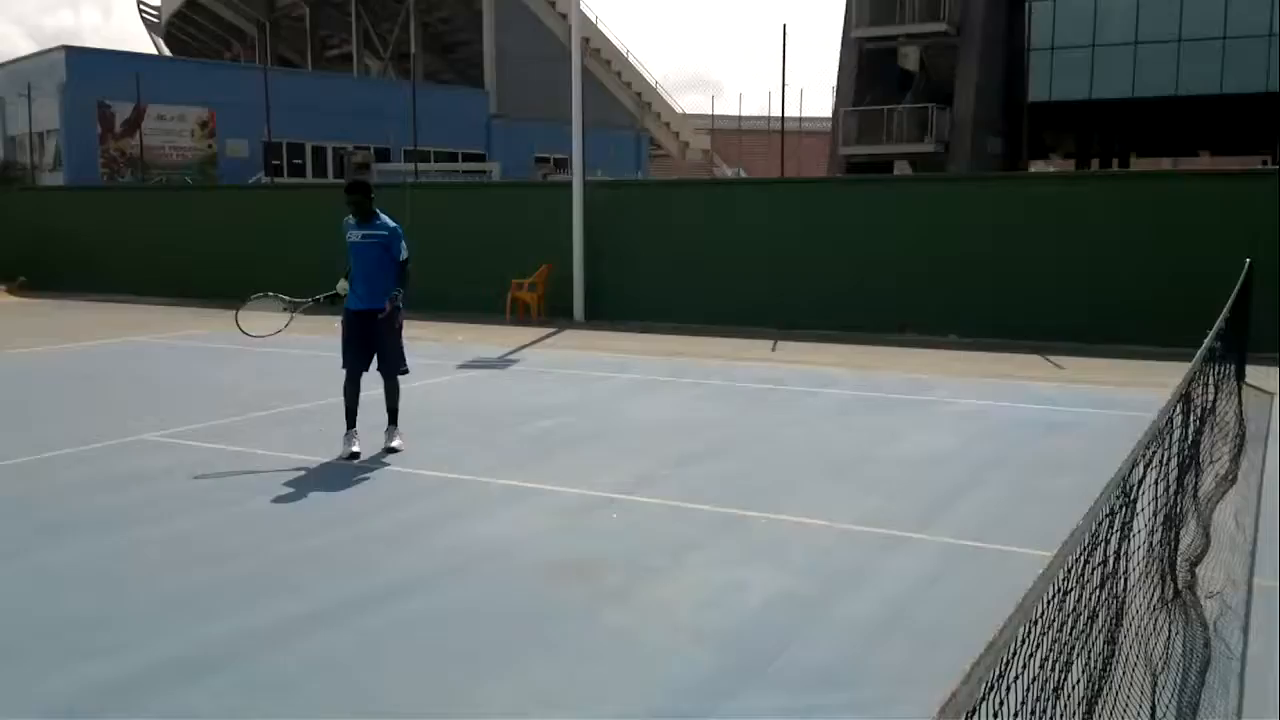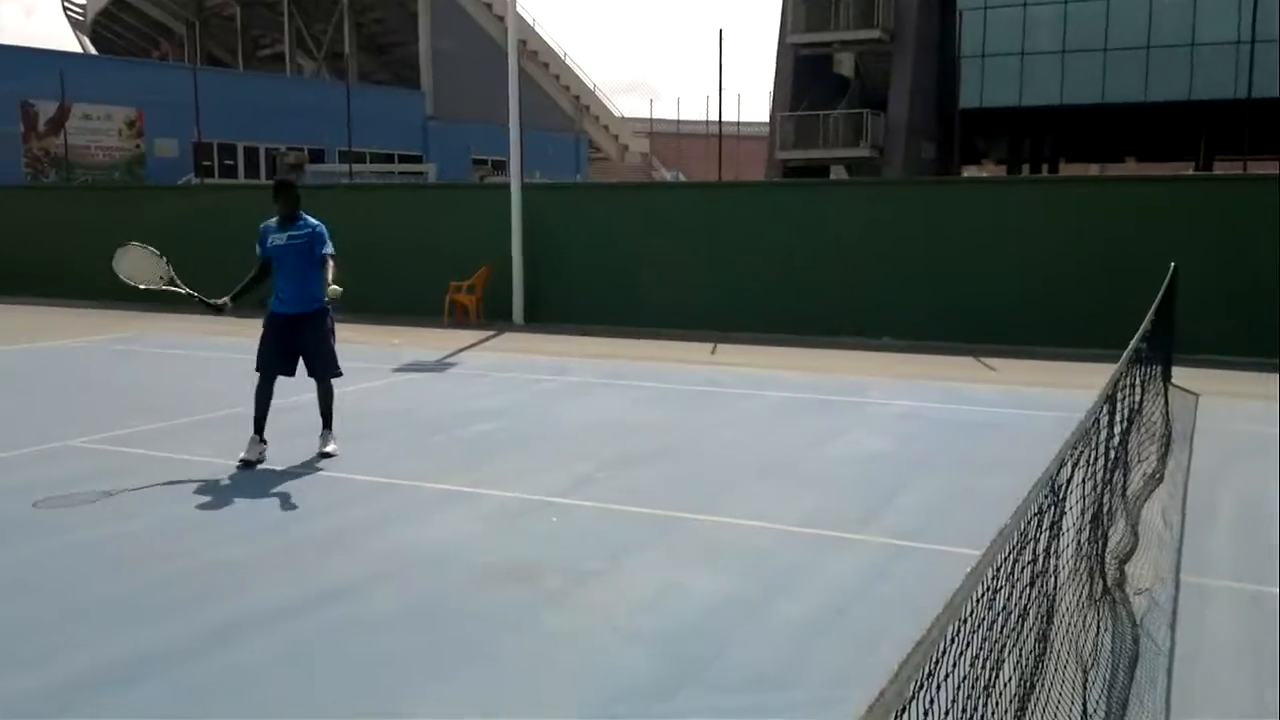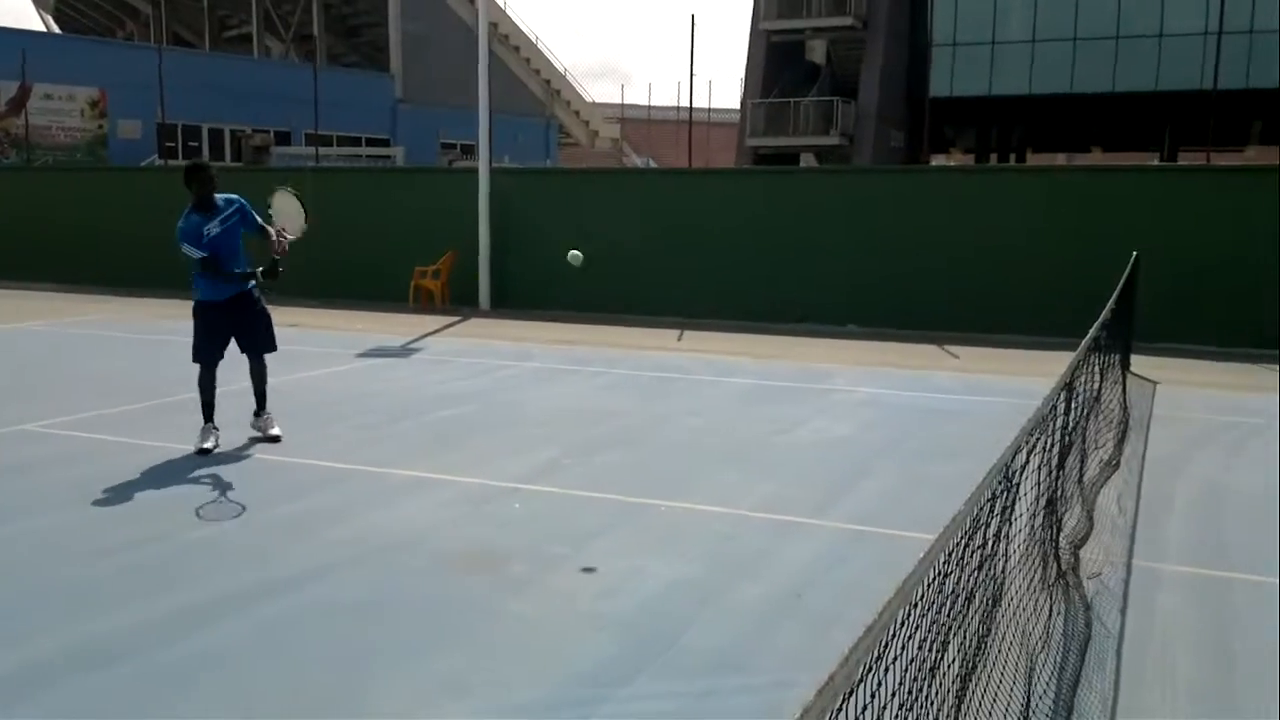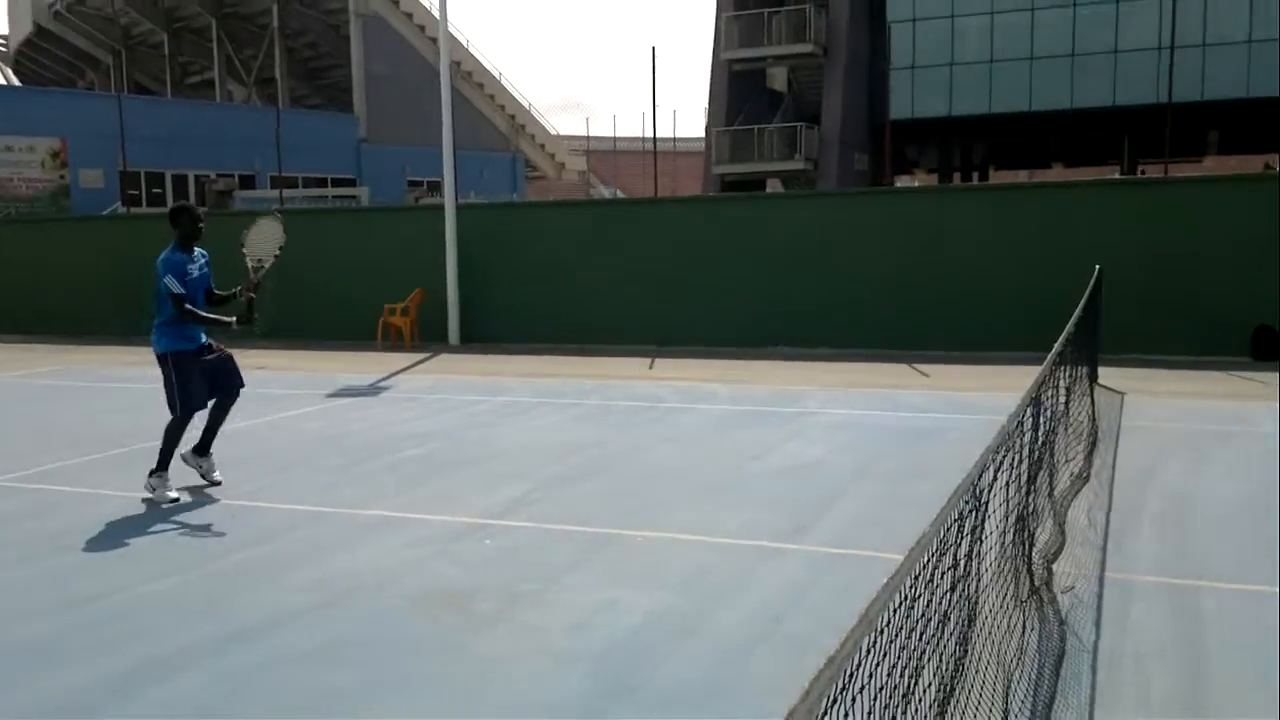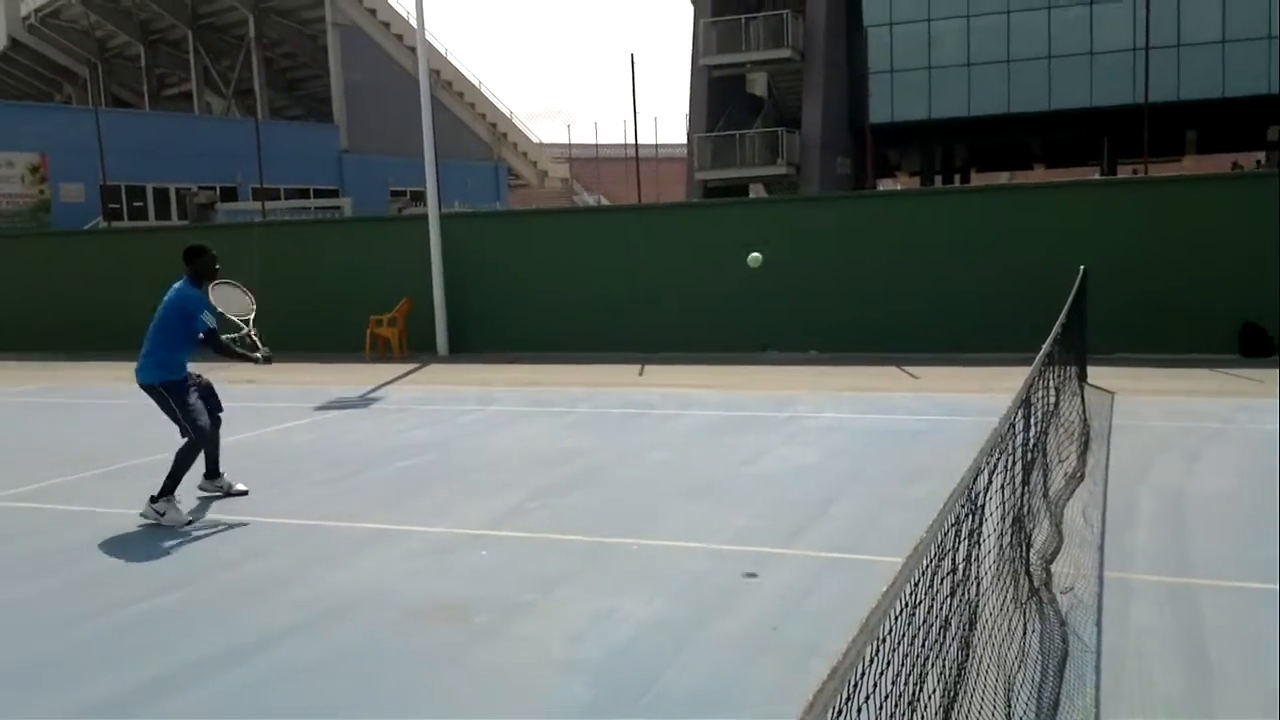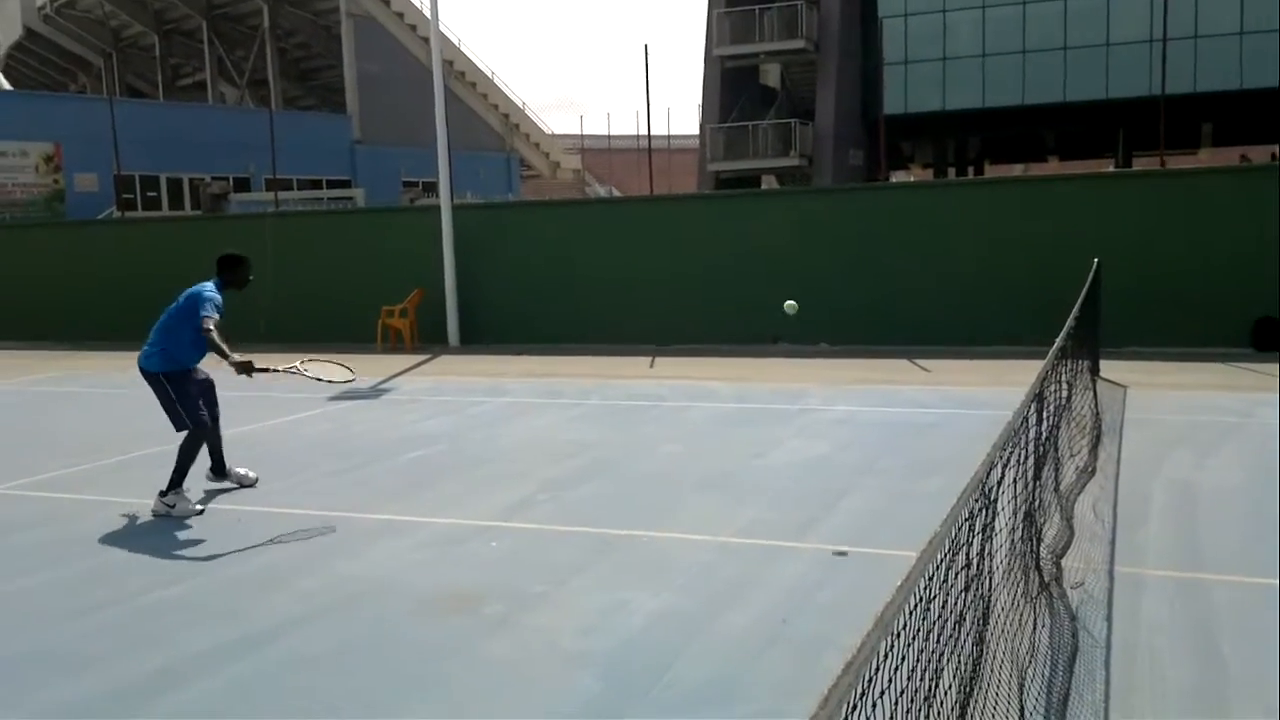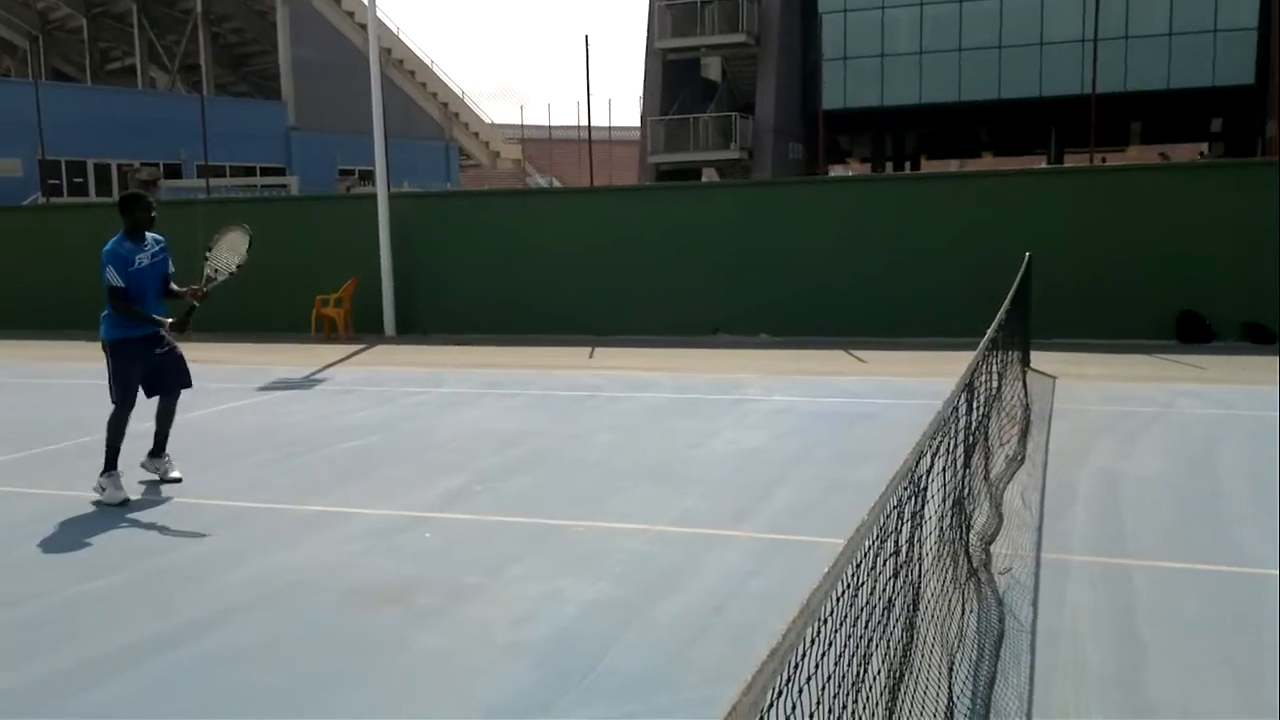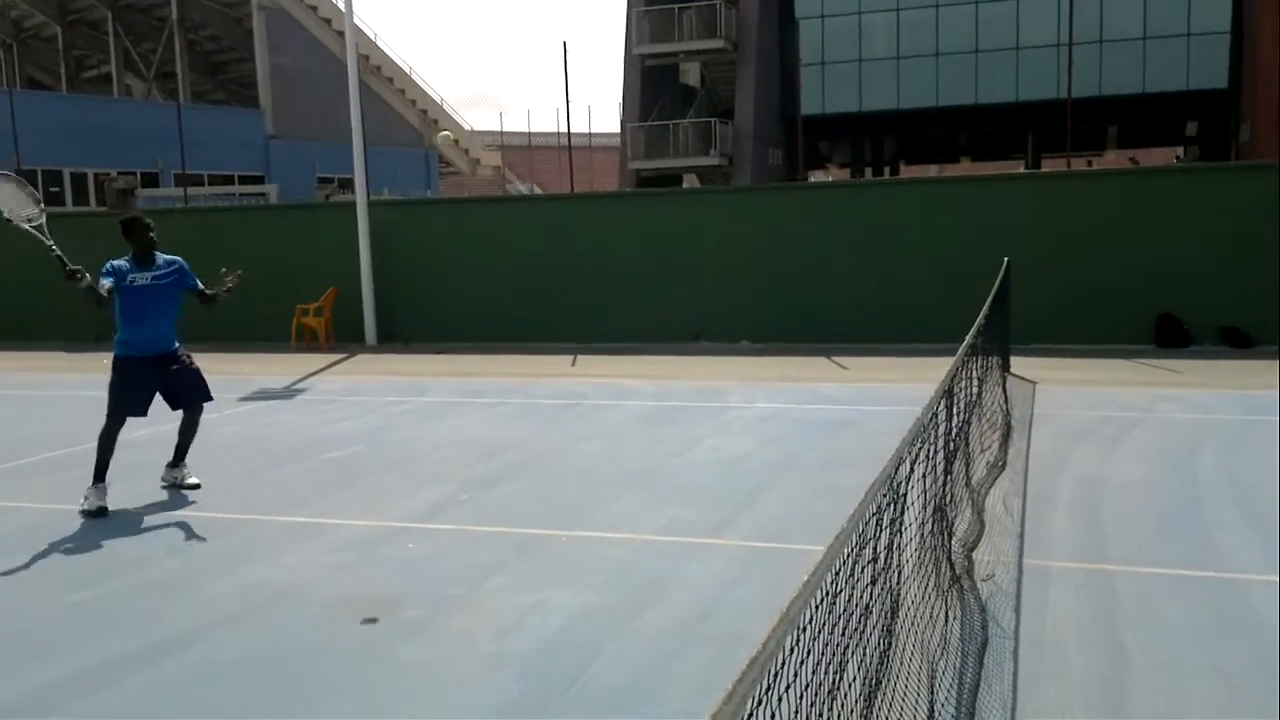
dt=0.5s
person 1, frame 1
left shoulder: (390, 230)
right shoulder: (348, 226)
left elbow: (403, 270)
left wrist: (394, 298)
right wrist: (345, 280)
left hip: (385, 310)
right hip: (354, 310)
left knee: (389, 371)
right knee: (352, 371)
left ankle: (393, 429)
right ankle: (351, 433)
person 1, frame 2
left shoulder: (314, 229)
right shoulder: (266, 230)
left elbow: (328, 261)
right elbow: (261, 271)
left wrist: (330, 284)
right wrist: (231, 298)
left hip: (313, 314)
right hip: (279, 314)
left knee: (322, 375)
right knee: (266, 375)
left ankle: (327, 433)
right ankle: (257, 439)
person 1, frame 3
left shoulder: (234, 203)
right shoulder: (187, 227)
left elbow: (263, 228)
right elbow: (215, 271)
left wrist: (275, 238)
right wrist: (259, 273)
left hip: (245, 291)
right hip: (211, 300)
left knee: (257, 352)
right knee: (208, 362)
left ankle: (262, 414)
right ankle: (208, 426)
person 1, frame 4
left shoulder: (202, 256)
right shoulder: (170, 262)
left elbow: (209, 298)
right elbow: (183, 311)
left wrist: (237, 293)
right wrist: (231, 322)
left hip: (200, 341)
right hip: (174, 347)
left knee: (231, 390)
right knee: (185, 411)
left ankle: (200, 454)
right ankle: (158, 476)
person 1, frame 5
left shoulder: (185, 290)
right shoulder: (194, 297)
right elbow: (216, 344)
left wrist: (227, 343)
right wrist: (256, 357)
left hip: (170, 372)
right hip: (159, 376)
left knee: (212, 418)
right knee: (200, 433)
left ankle: (212, 478)
right ankle: (160, 501)
person 1, frame 6
left shoulder: (206, 291)
right shoulder: (209, 297)
right elbow: (208, 331)
right wrist: (231, 358)
left hip: (176, 363)
right hip: (162, 366)
left knee: (210, 413)
right knee: (200, 425)
left ankle: (220, 470)
right ankle: (170, 496)
person 1, frame 7
left shoulder: (158, 244)
right shoulder: (114, 253)
left elbow: (165, 286)
right elbow: (118, 304)
left wrist: (183, 293)
right wrist: (162, 322)
left hip: (155, 334)
right hip: (122, 337)
left knee: (172, 392)
right knee: (125, 404)
left ankle: (157, 457)
right ankle: (109, 475)
person 1, frame 8
left shoulder: (176, 266)
right shoulder: (116, 269)
left elbow: (203, 297)
right elbow: (102, 297)
left wrist: (219, 292)
right wrist: (87, 285)
left hip: (169, 352)
right hip: (131, 356)
left knee: (195, 405)
right knee: (116, 418)
left ankle: (175, 468)
right ankle: (97, 486)
